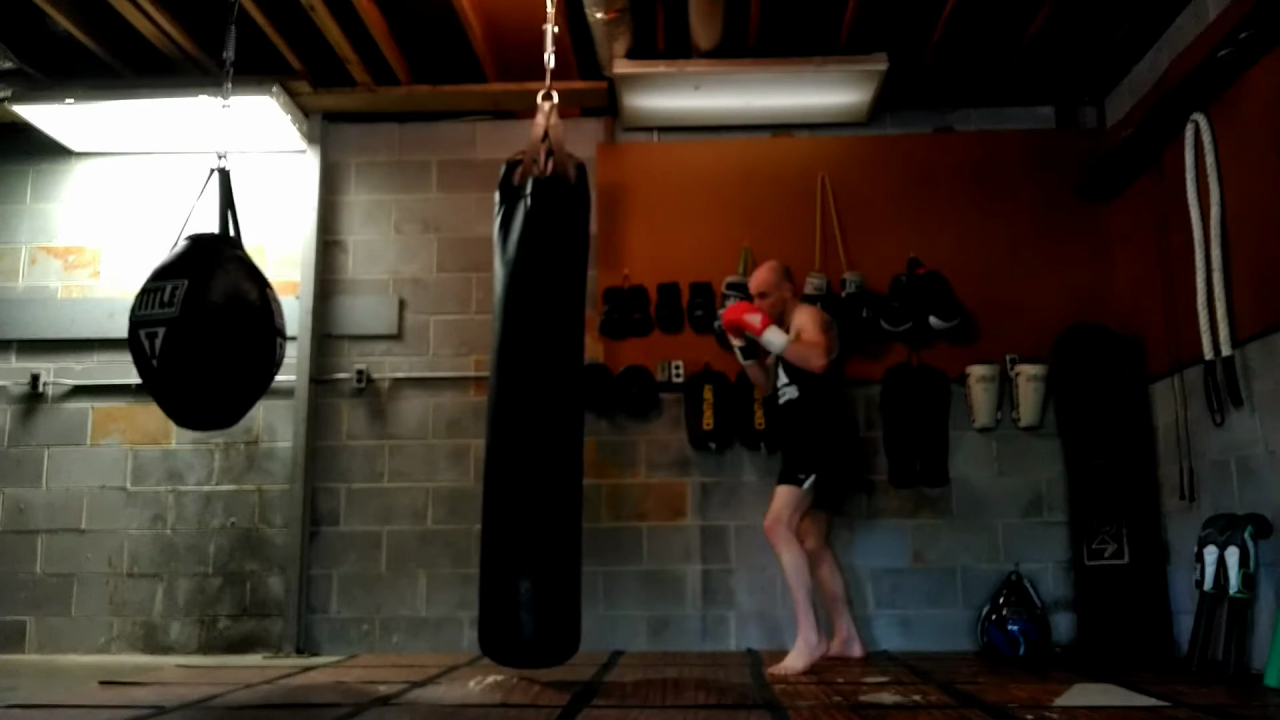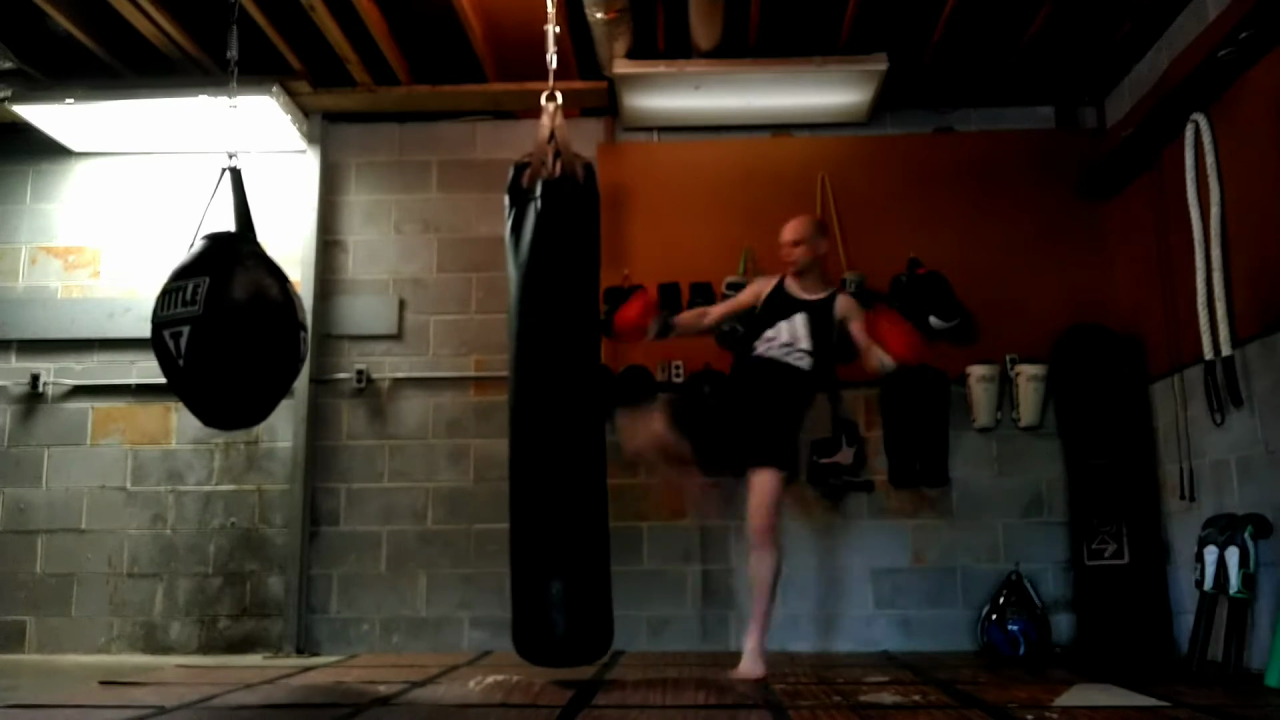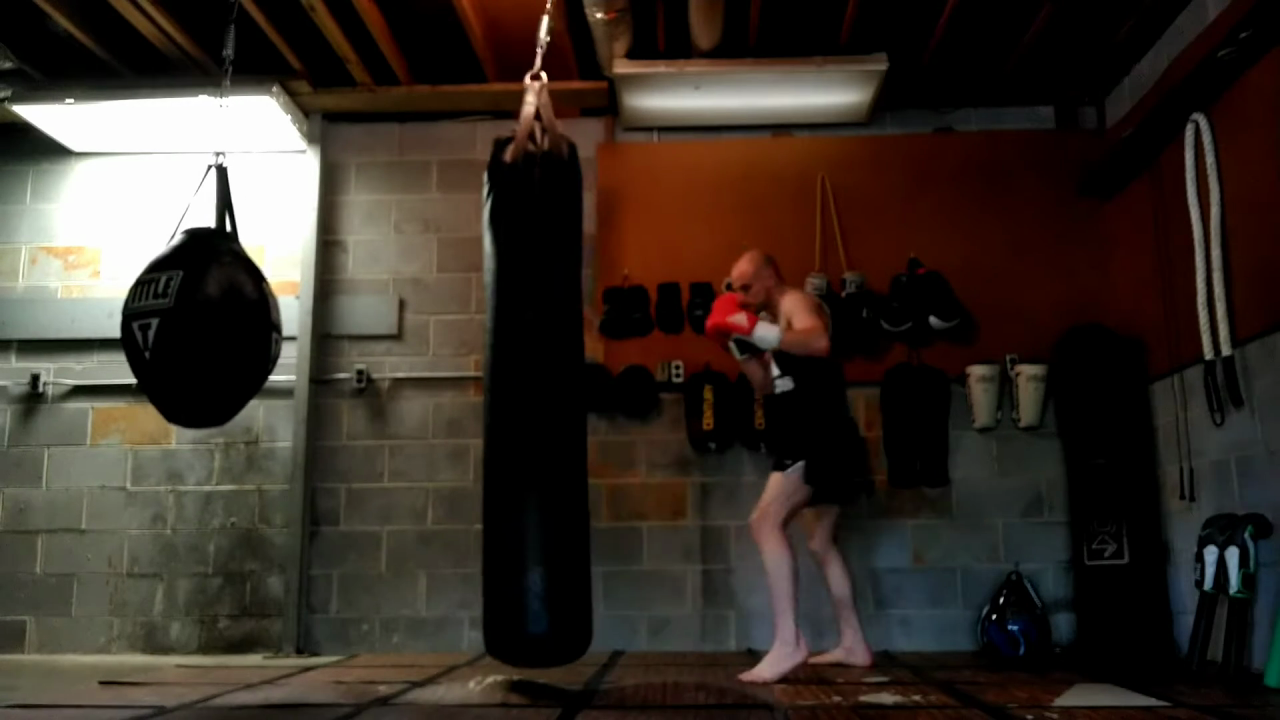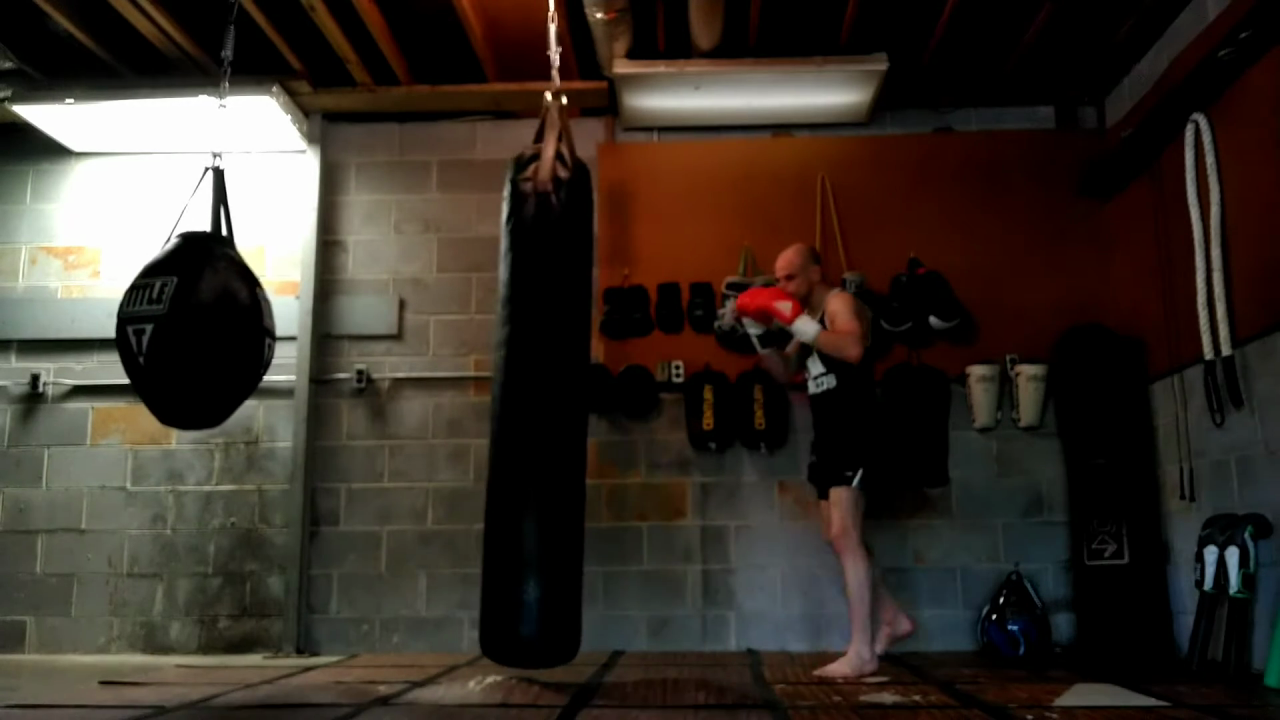
dt=0.7s
person 1, frame 1
left shoulder: (809, 317)
right shoulder: (787, 328)
left elbow: (818, 361)
right elbow: (768, 383)
left wrist: (765, 332)
right wrist: (744, 343)
left hip: (818, 445)
right hip: (808, 448)
left knee: (778, 525)
right knee: (813, 544)
left ankle: (809, 638)
right ankle: (846, 637)
person 1, frame 2
left shoulder: (842, 305)
right shoulder: (766, 288)
left elbow: (871, 357)
right elbow: (709, 319)
left wrist: (883, 358)
right wrist: (662, 324)
left hip: (775, 424)
right hip: (732, 399)
left knee: (762, 530)
right knee: (635, 433)
left ankle: (755, 646)
person 1, frame 3
left shoulder: (797, 302)
right shoulder: (776, 317)
left elbow: (819, 343)
right elbow: (767, 384)
left wrist: (752, 329)
right wrist: (738, 341)
left hip: (818, 436)
right hip: (810, 438)
left knee: (765, 522)
right knee: (820, 542)
left ankle: (787, 642)
right ankle: (854, 643)
person 1, frame 4
left shoulder: (841, 303)
right shoulder: (811, 315)
left elbow: (853, 350)
right elbow: (786, 372)
left wrist: (795, 320)
right wrist: (758, 330)
left hip: (853, 433)
right hip: (827, 435)
left knee: (844, 533)
right knee: (838, 536)
left ankle: (862, 651)
right ankle: (892, 617)
